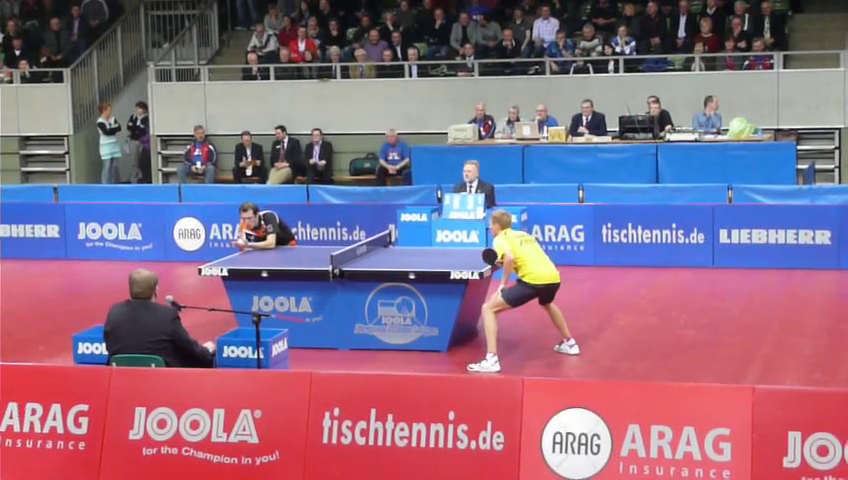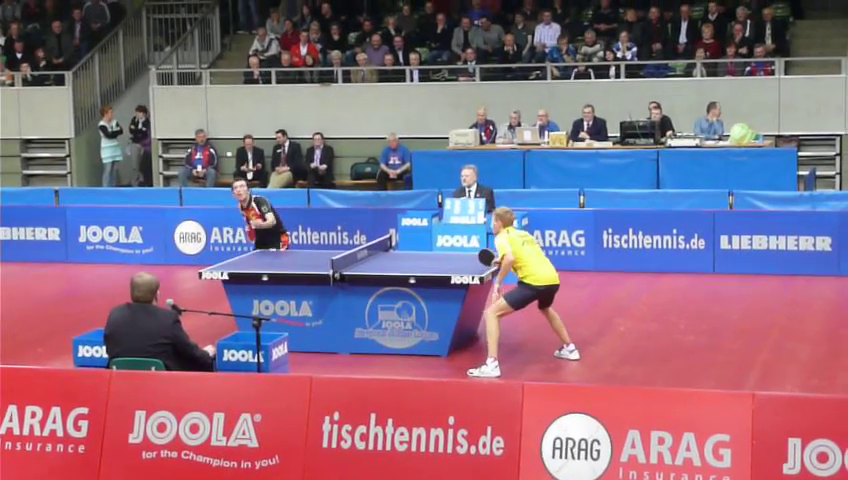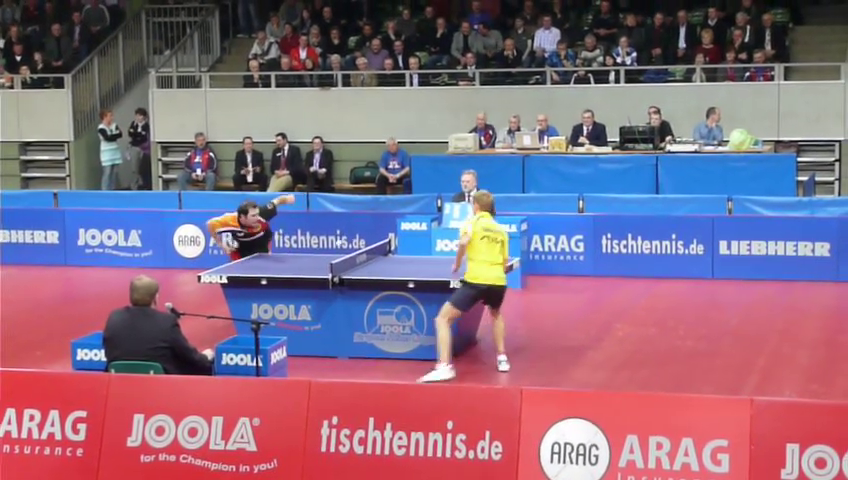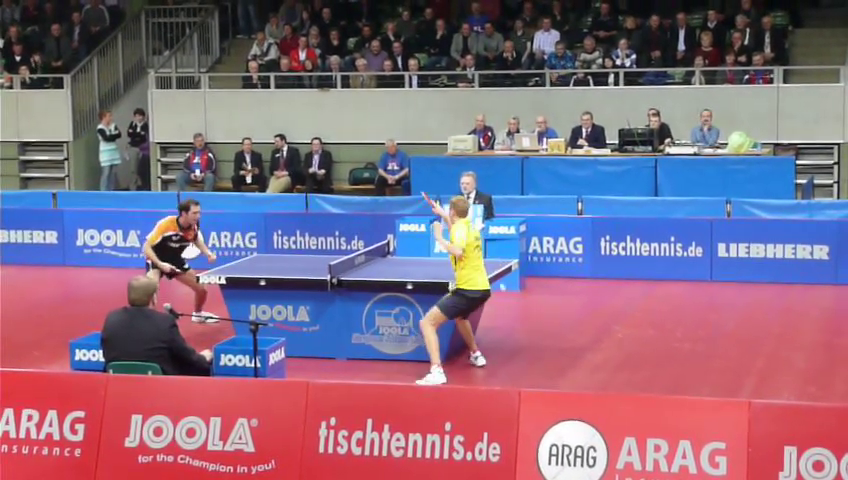
dt=0.7s
person 1, frame 1
left shoulder: (500, 239)
right shoulder: (524, 235)
left elbow: (510, 257)
left wrist: (503, 283)
right wrist: (504, 261)
left hip: (533, 281)
right hip: (553, 278)
left knee: (488, 308)
right knee: (547, 304)
left ankle: (492, 359)
right ankle: (569, 343)
person 1, frame 2
left shoulder: (502, 237)
right shoulder: (525, 234)
left elbow: (510, 259)
left wrist: (498, 283)
right wrist: (502, 262)
left hip: (534, 282)
right hip: (553, 279)
left knee: (491, 313)
right knee: (545, 309)
left ankle: (492, 364)
right ankle: (569, 348)
person 1, frame 3
left shoulder: (472, 222)
right shoulder: (501, 231)
left elbow: (464, 241)
left wrist: (457, 262)
left hip: (475, 282)
right hip: (498, 284)
left knee: (442, 320)
right knee: (495, 315)
left ankle: (444, 367)
right ankle: (502, 359)
person 1, frame 4
left shoulder: (459, 229)
right shoulder: (471, 229)
left elbow: (458, 252)
left wrist: (439, 238)
right wrist: (443, 215)
left hip: (468, 290)
right hip: (483, 290)
left knee: (427, 323)
right knee: (460, 316)
left ankle: (436, 371)
right ankle: (476, 355)
